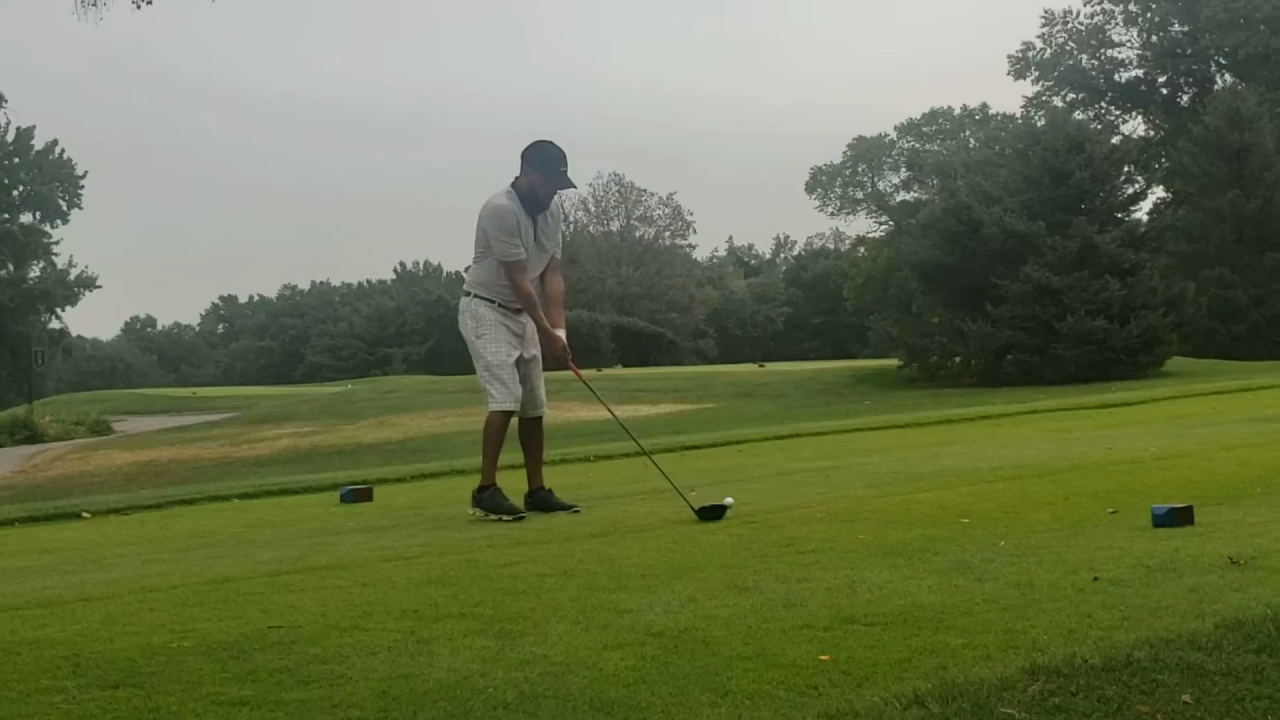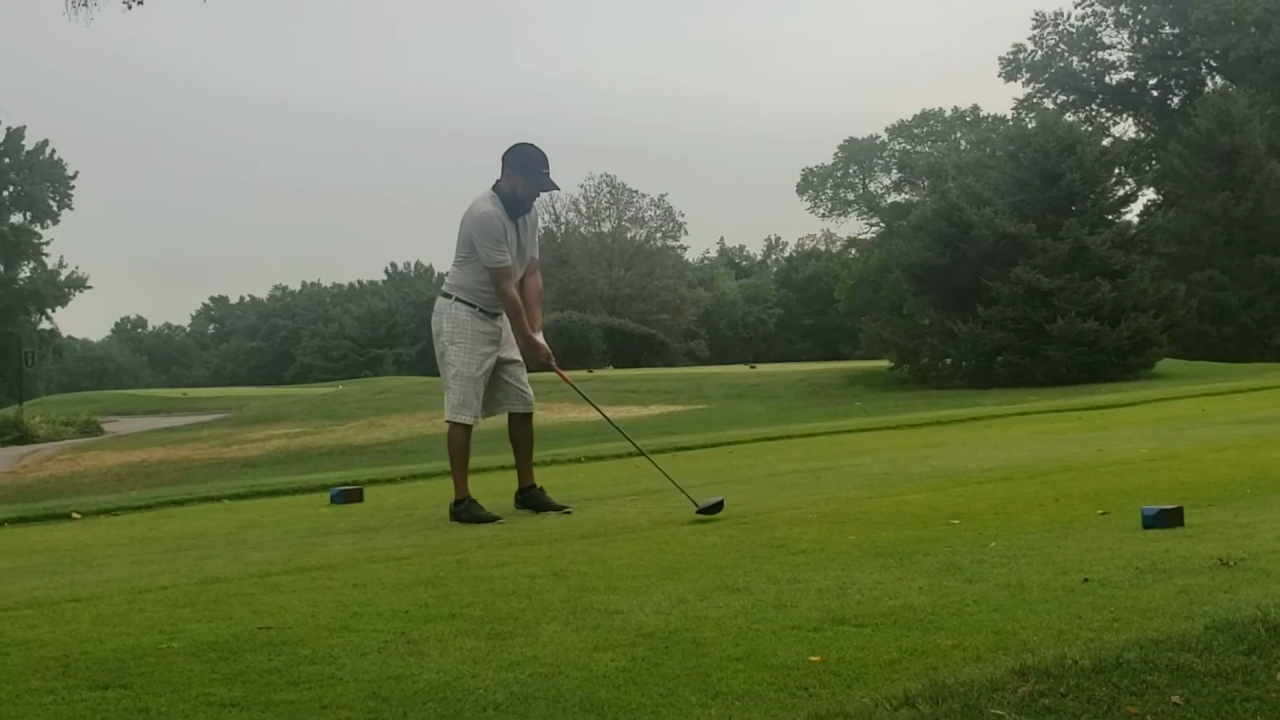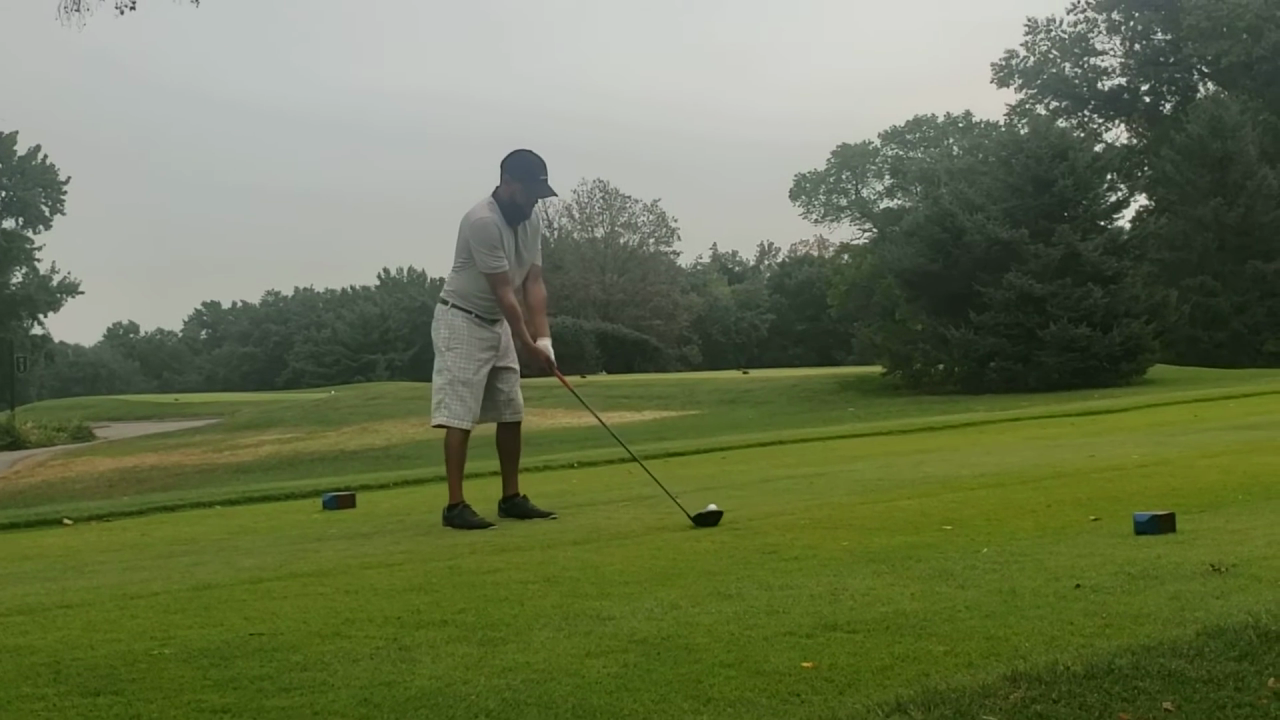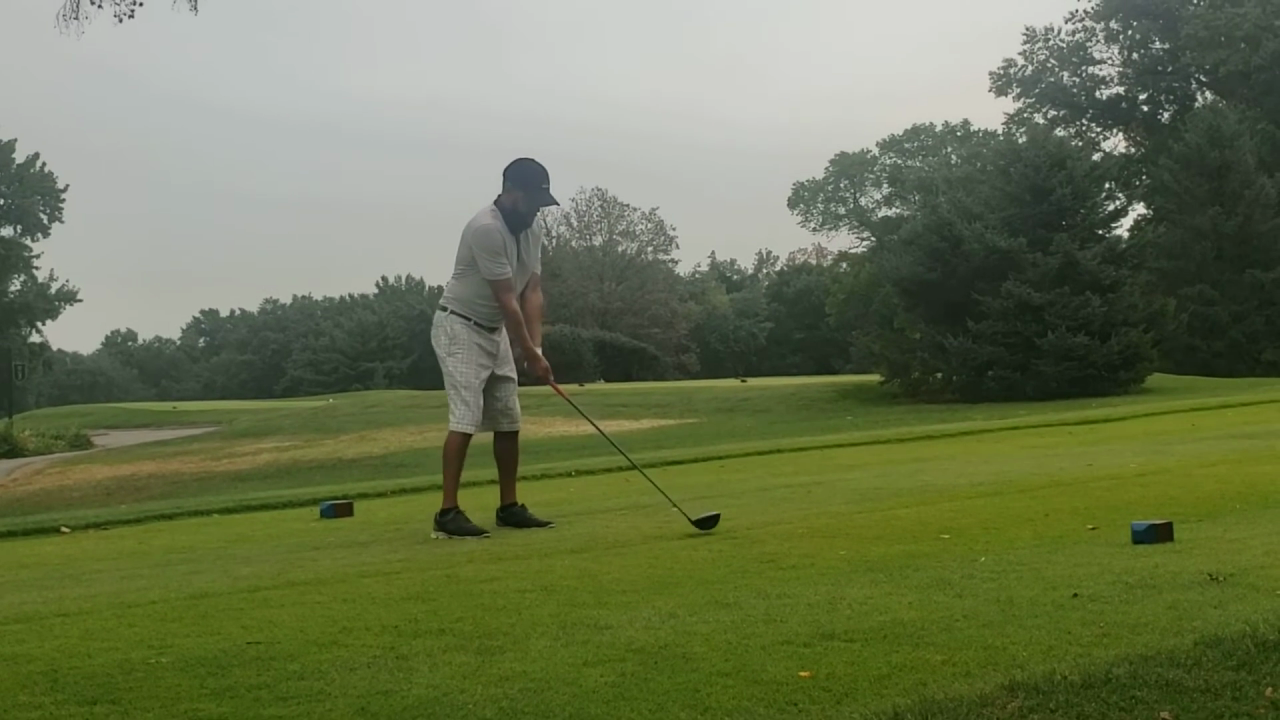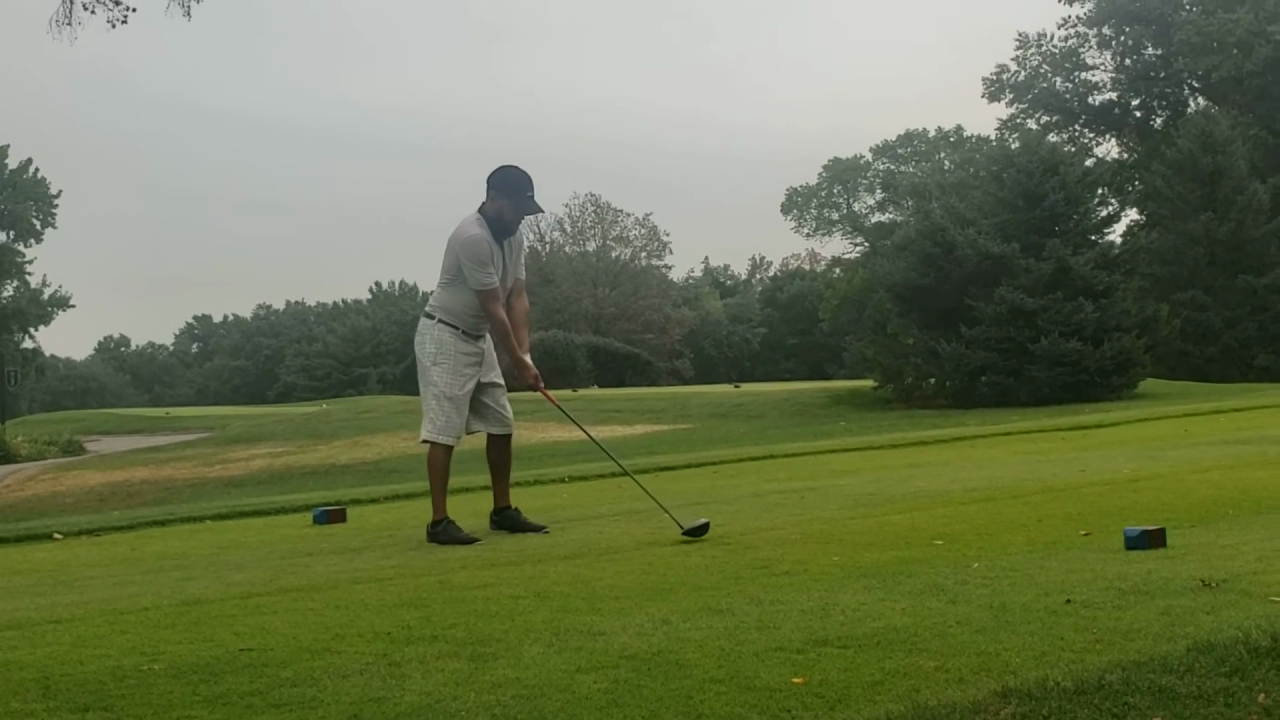
dt=0.4s
person 1, frame 1
left shoulder: (551, 213)
right shoulder: (501, 210)
left elbow: (552, 275)
right elbow: (518, 280)
left wrist: (558, 329)
right wrist: (546, 334)
left hip: (521, 315)
right hip: (485, 311)
left knee: (533, 406)
right knee: (506, 398)
left ankle: (536, 491)
right ankle: (486, 489)
person 1, frame 2
left shoulder: (528, 214)
right shoulder: (485, 215)
left elbow: (531, 276)
right elbow: (506, 287)
left wrist: (537, 332)
right wrist: (530, 342)
left hip: (496, 318)
right hip: (462, 316)
left knee: (521, 402)
right knee: (463, 408)
left ankle: (528, 490)
right ankle: (461, 500)
person 1, frame 3
left shoulder: (530, 221)
right shoulder: (482, 222)
left elbow: (533, 283)
right elbow: (503, 292)
left wrist: (543, 338)
right wrist: (528, 345)
left hip: (496, 325)
right hip: (461, 322)
left knee: (510, 412)
right knee: (462, 414)
left ankle: (511, 498)
right ankle: (455, 505)
person 1, frame 4
left shoulder: (531, 230)
right shoulder: (486, 228)
left elbow: (532, 292)
right elbow: (506, 299)
left wrist: (536, 347)
right wrist: (531, 354)
left hip: (494, 332)
right hip: (459, 328)
left knee: (508, 421)
right knee: (466, 419)
left ankle: (509, 507)
right ankle: (447, 511)
person 1, frame 5
left shoulder: (514, 237)
right shoulder: (472, 237)
left elbow: (517, 298)
right elbow: (493, 309)
left wrist: (525, 354)
right wrist: (519, 363)
left hip: (478, 339)
right hip: (445, 337)
left knee: (501, 425)
right knee: (445, 430)
left ankle: (503, 510)
right ankle: (439, 521)
